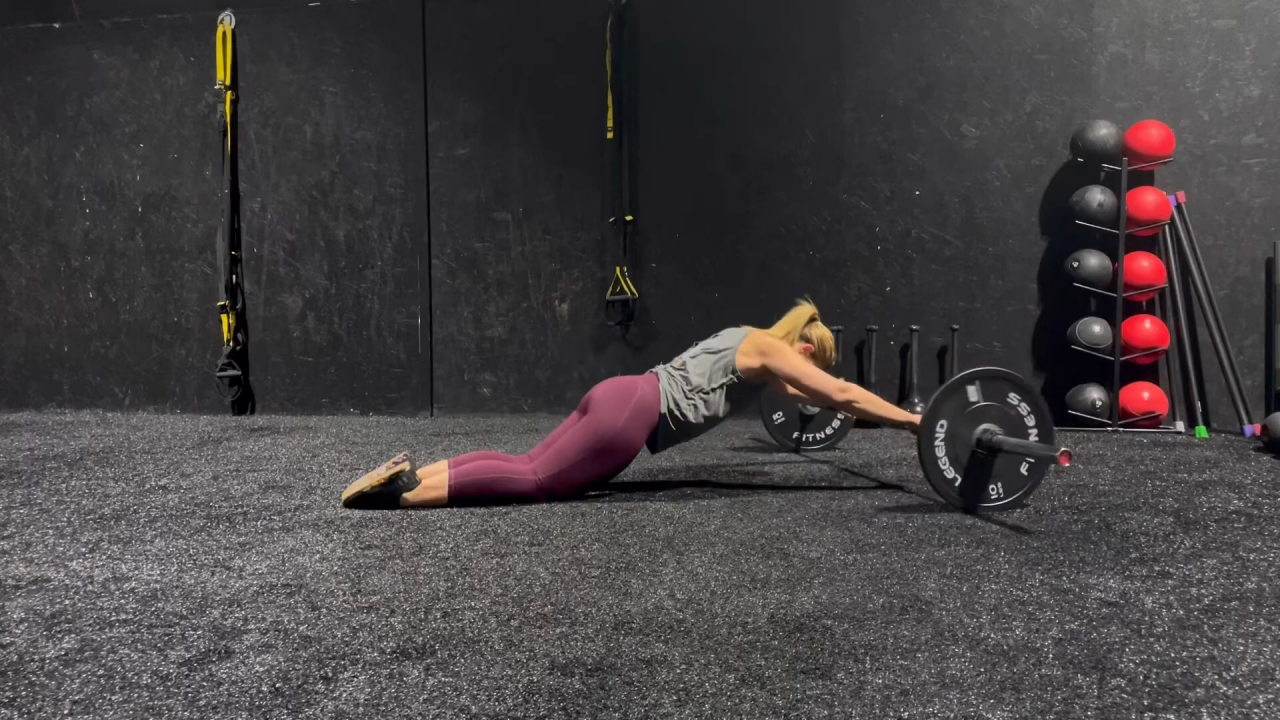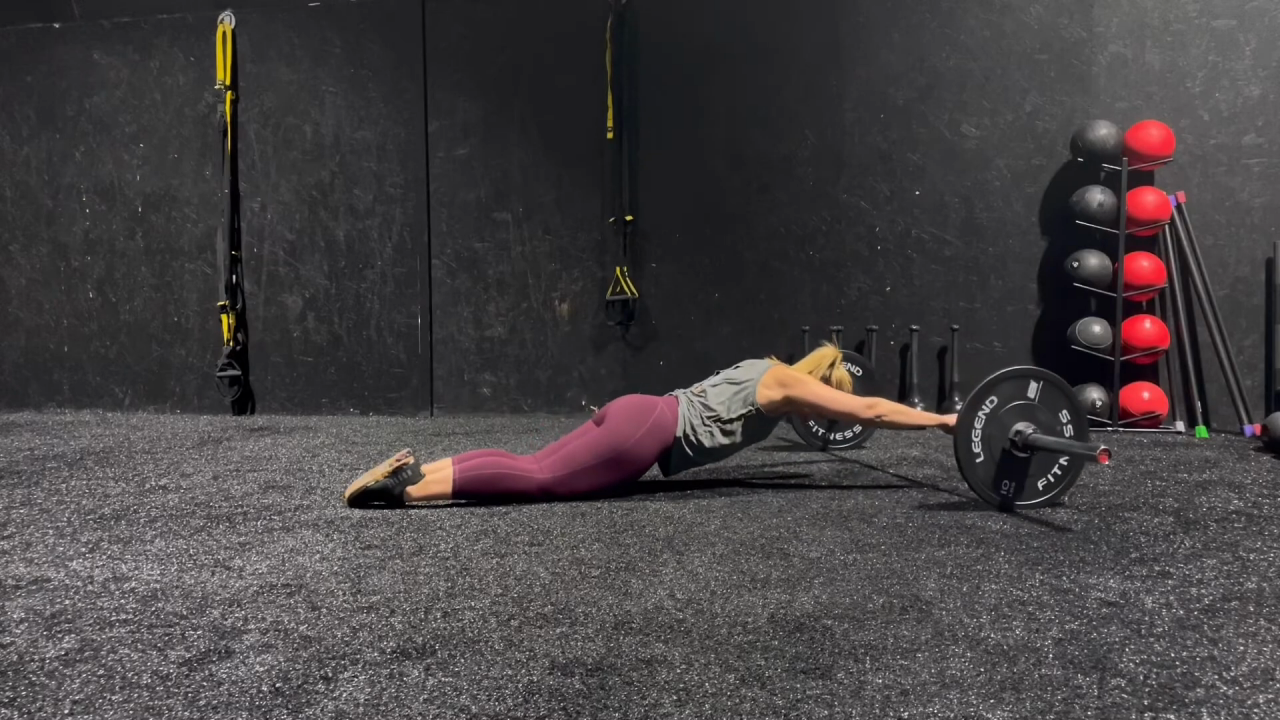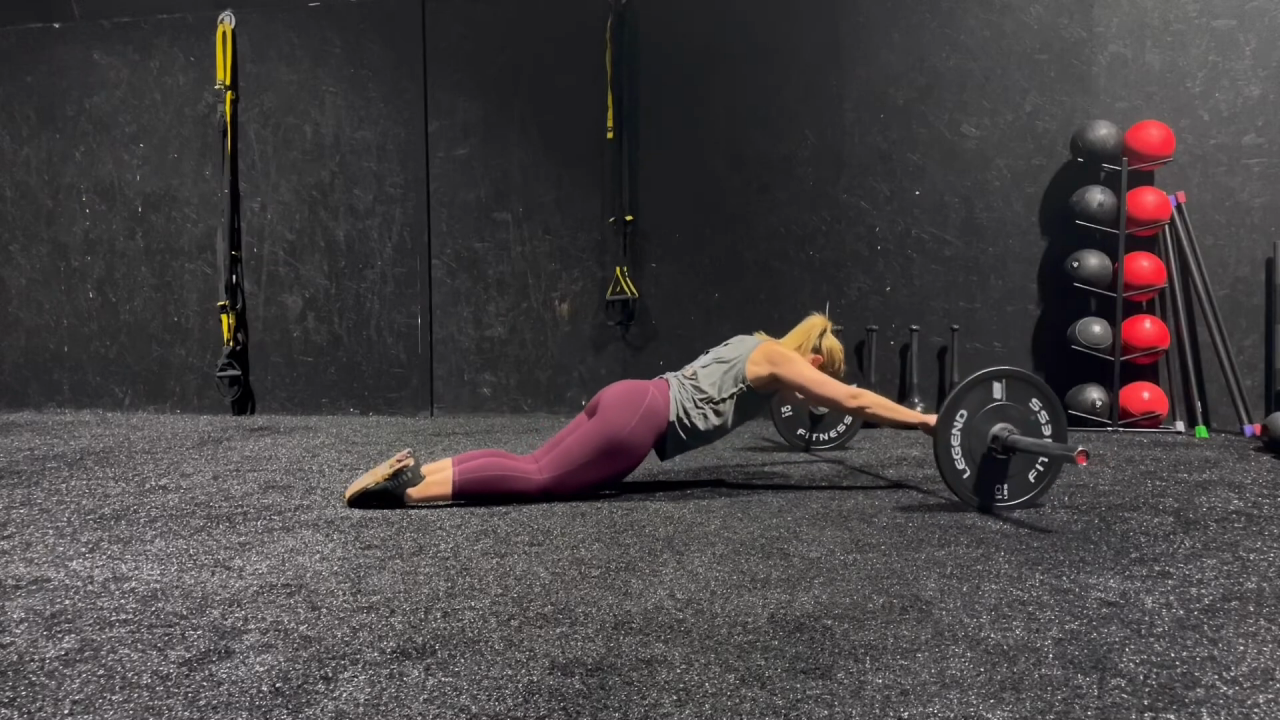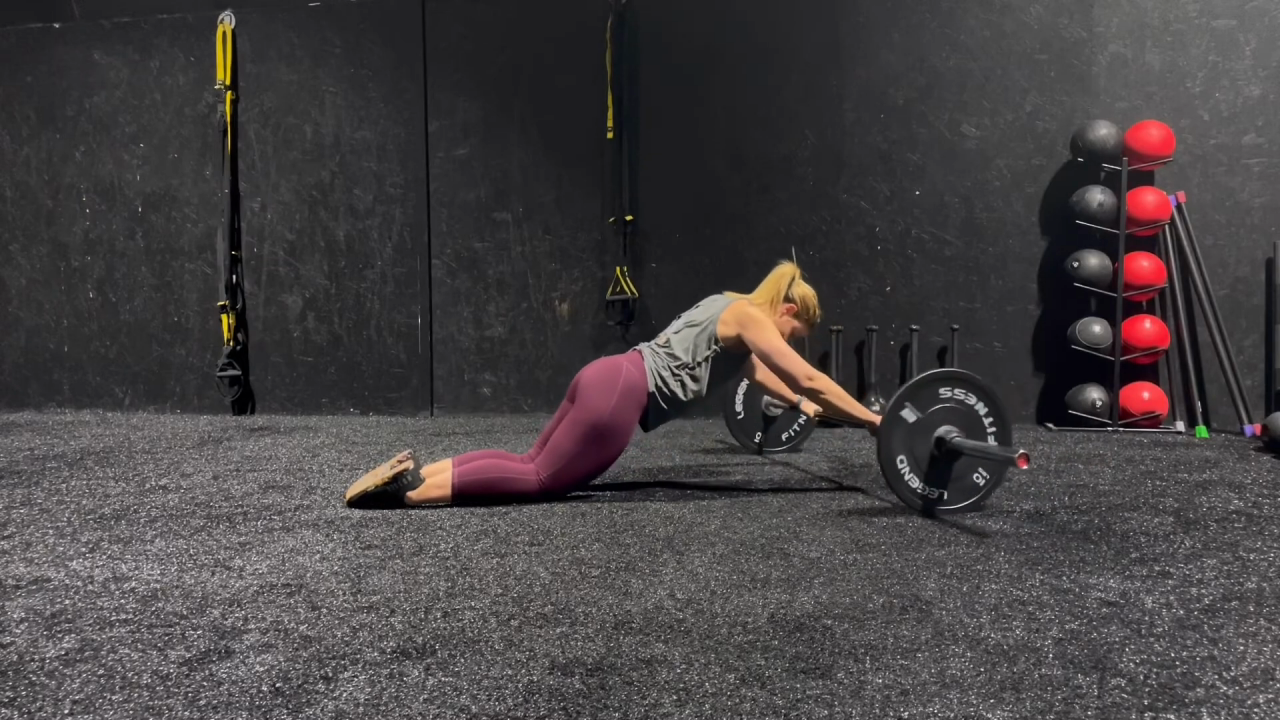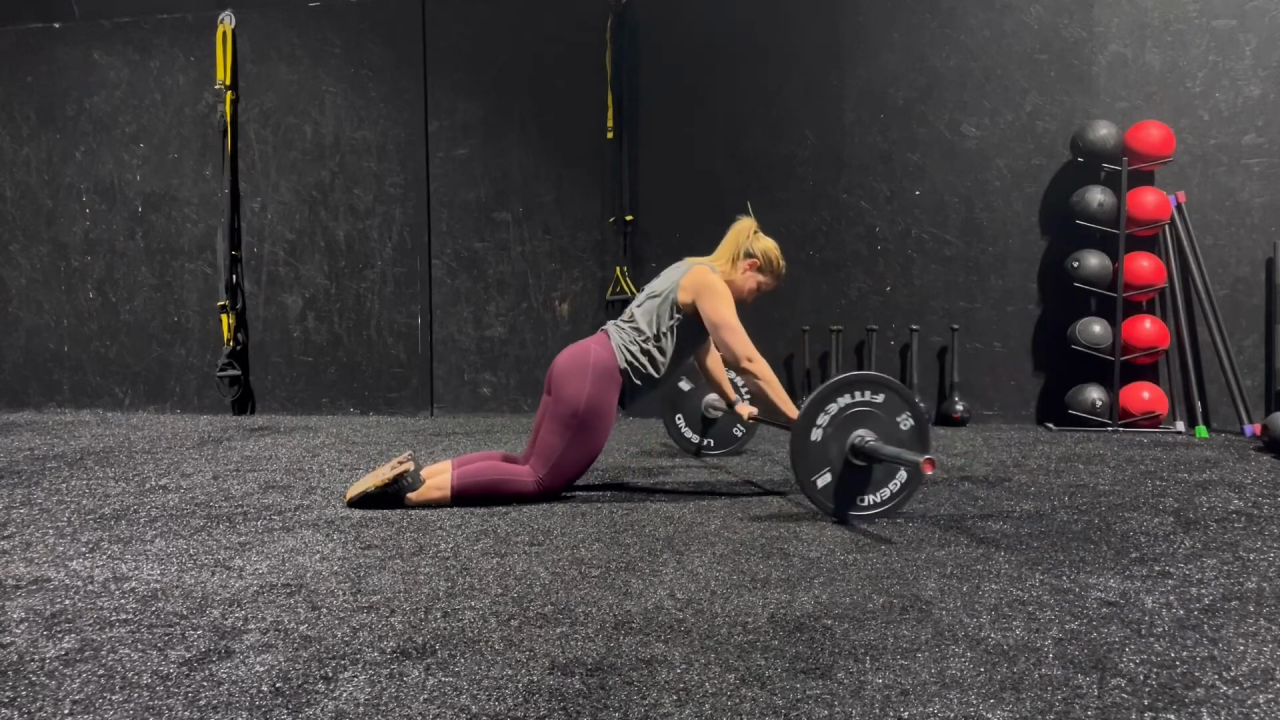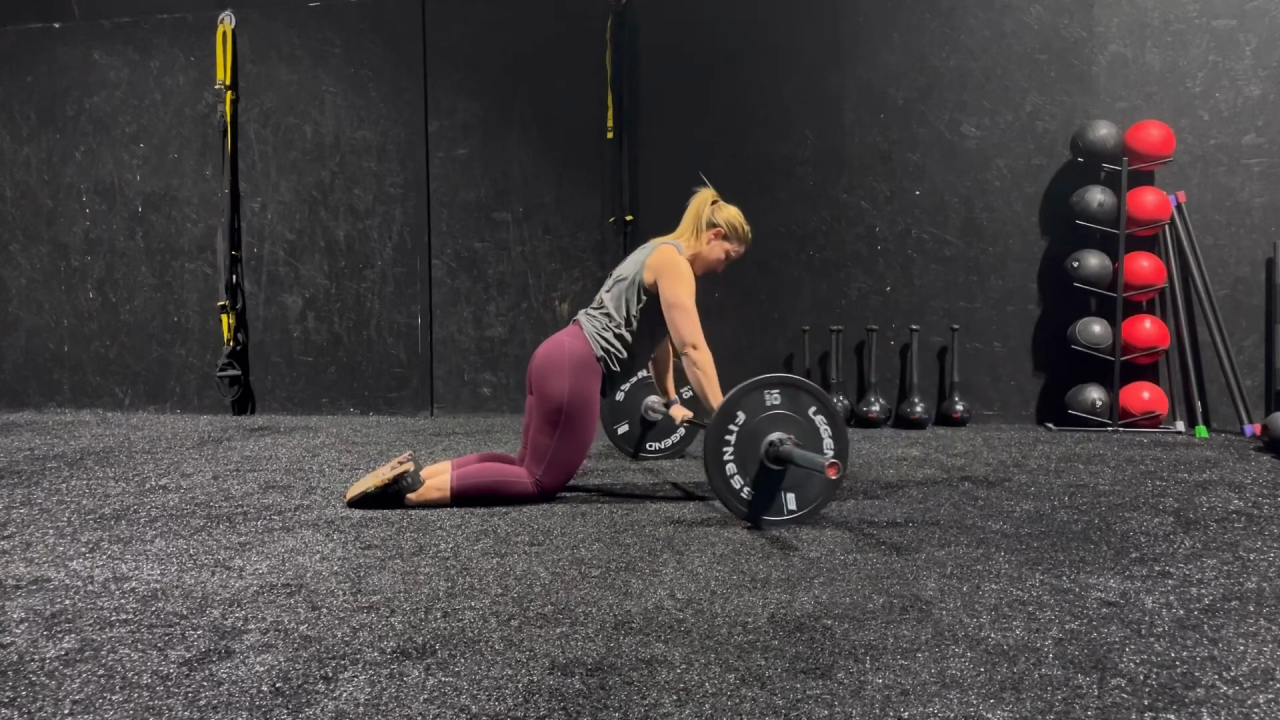
dt=0.5s
person 1, frame 1
left shoulder: (750, 341)
right shoulder: (769, 350)
left elbow: (792, 389)
right elbow: (838, 391)
left wrist: (846, 409)
right wrist: (909, 420)
left hip: (618, 399)
right hip: (632, 413)
left knee: (529, 469)
right knee: (532, 480)
left ankle: (410, 473)
right ankle: (406, 489)
person 1, frame 2
left shoulder: (769, 369)
right shoulder: (787, 385)
left elbow: (855, 405)
right elbow: (868, 409)
right wrist: (942, 419)
left hip: (633, 415)
right hip: (646, 430)
left knee: (533, 467)
right knee: (535, 477)
left ankle: (412, 468)
right ankle: (407, 486)
person 1, frame 3
left shoulder: (760, 347)
right shoulder: (778, 359)
left elbow: (829, 397)
right elbow: (852, 397)
left wrist: (834, 407)
right wrist: (922, 421)
left hip: (626, 402)
right hip: (640, 416)
left knee: (533, 465)
right knee: (539, 479)
left ankle: (414, 470)
right ankle: (410, 486)
person 1, frame 4
left shoulder: (733, 306)
right shoulder: (752, 317)
left elbow: (756, 371)
right elbow: (809, 377)
left wrist: (799, 404)
right wrist: (871, 419)
left hip: (605, 379)
right hip: (621, 393)
left knee: (532, 466)
right knee: (538, 480)
left ankle: (415, 470)
right ankle: (412, 488)
person 1, frame 5
left shoulder: (696, 273)
right shoulder: (710, 283)
left elbow: (705, 349)
right elbow: (748, 360)
left wrist: (734, 403)
right wrist: (797, 420)
left hip: (584, 366)
right hip: (595, 375)
left knee: (534, 466)
right knee: (540, 481)
left ankle: (415, 473)
right ankle: (412, 488)
person 1, frame 6
left shoulder: (662, 254)
right shoulder: (674, 263)
left elbow: (660, 339)
right elbow: (693, 347)
left wrist: (671, 401)
left hip: (563, 359)
right hip: (576, 366)
left knee: (532, 469)
right knee: (542, 483)
left ankle: (417, 472)
right ankle: (412, 489)
